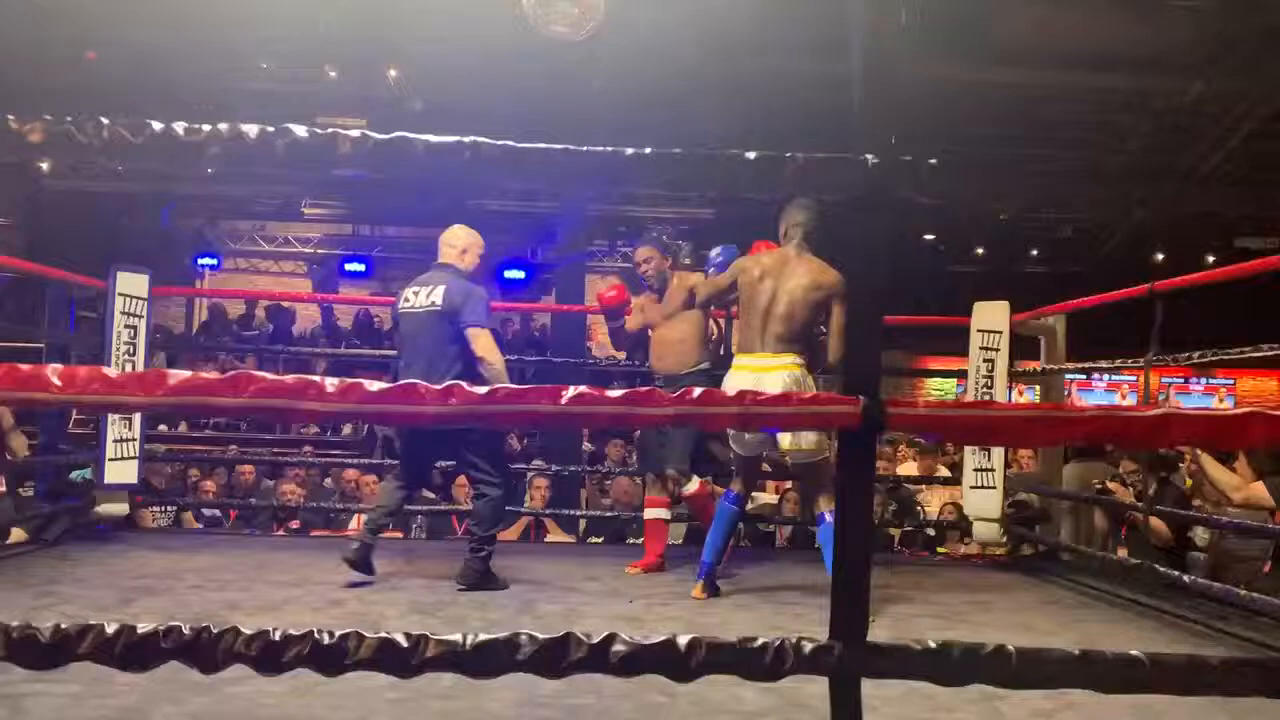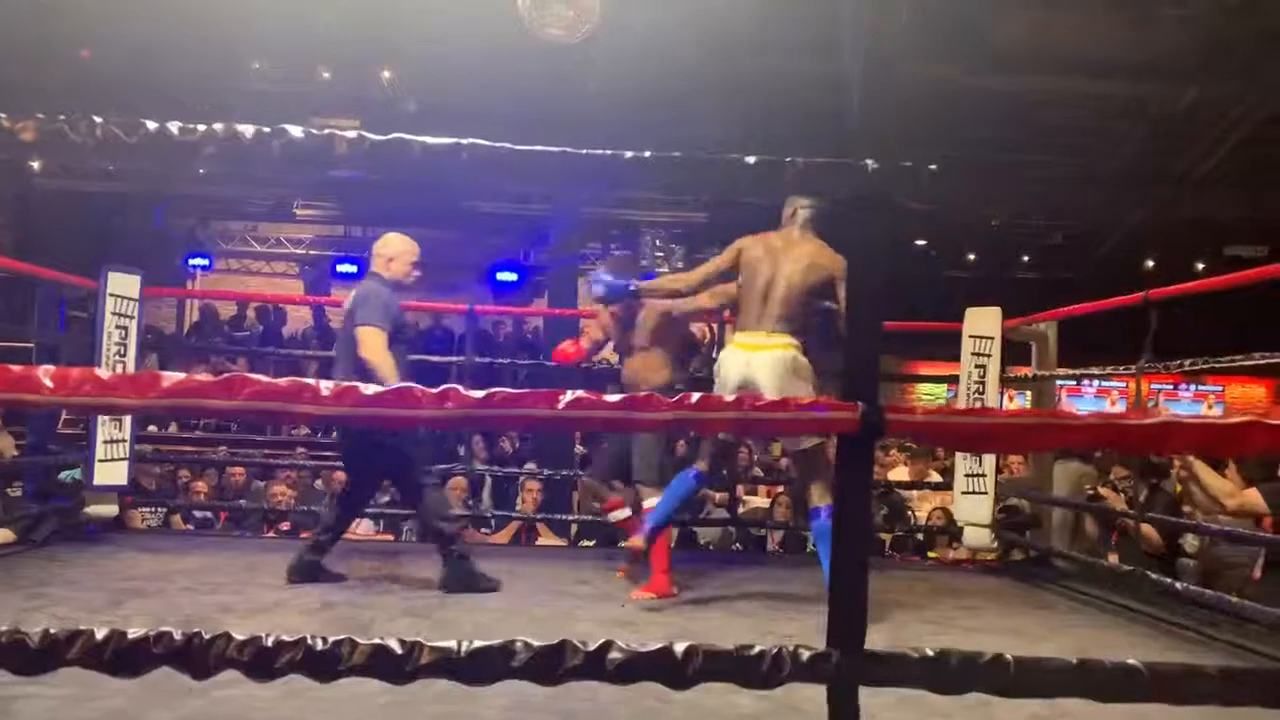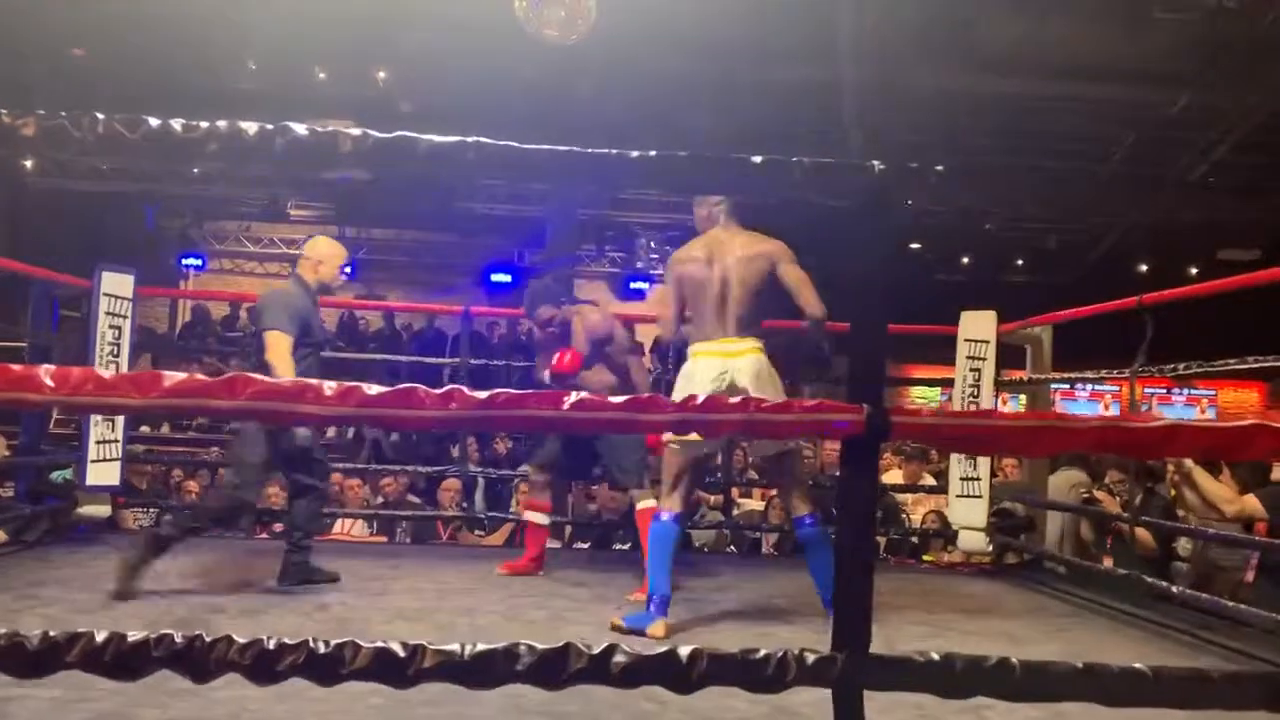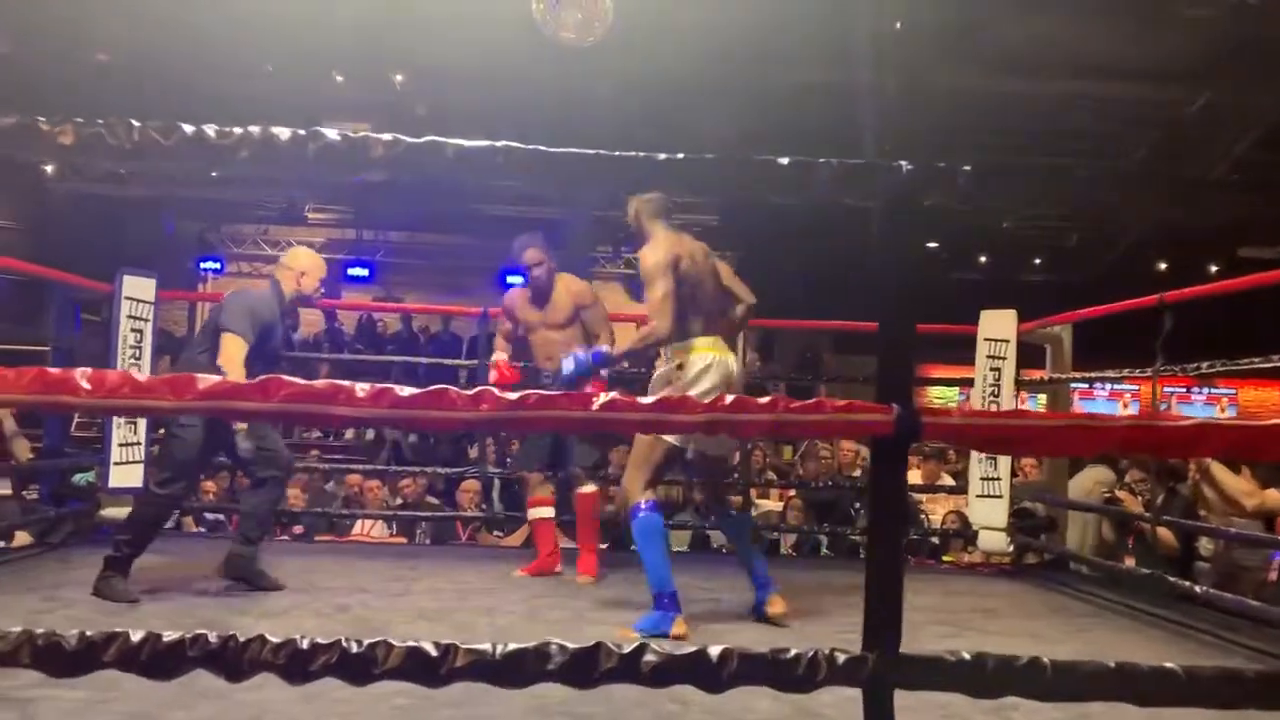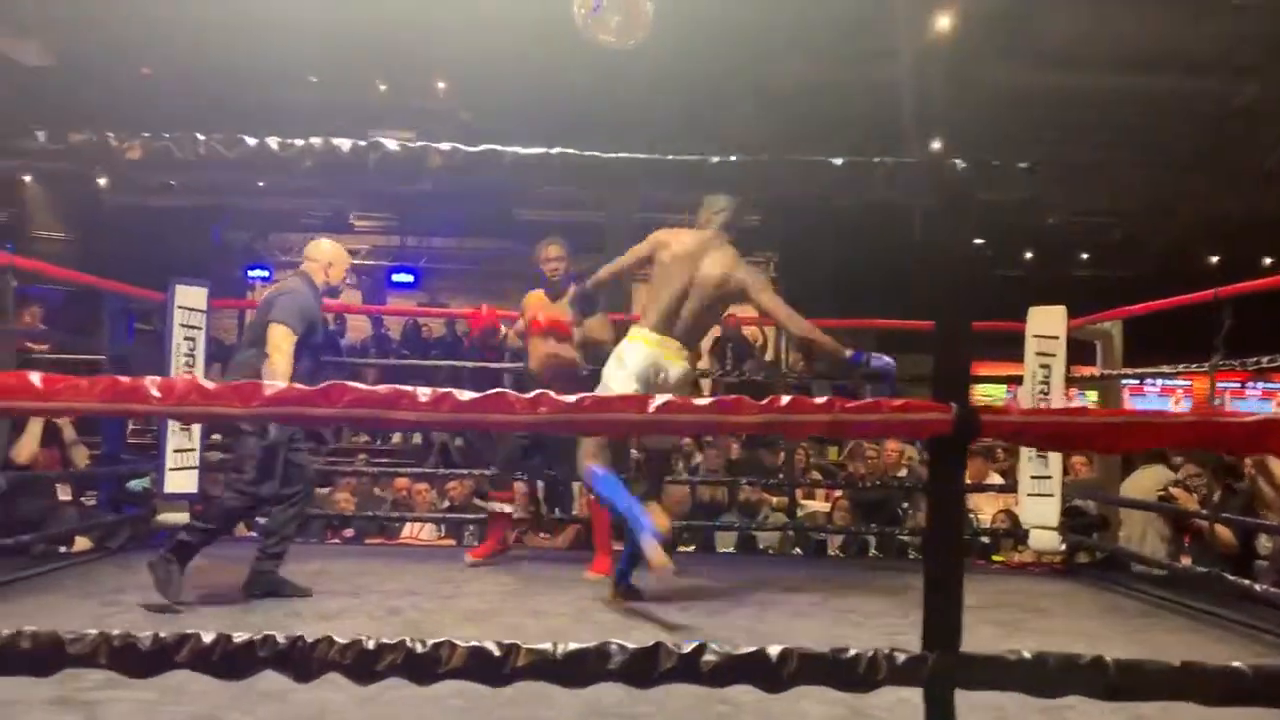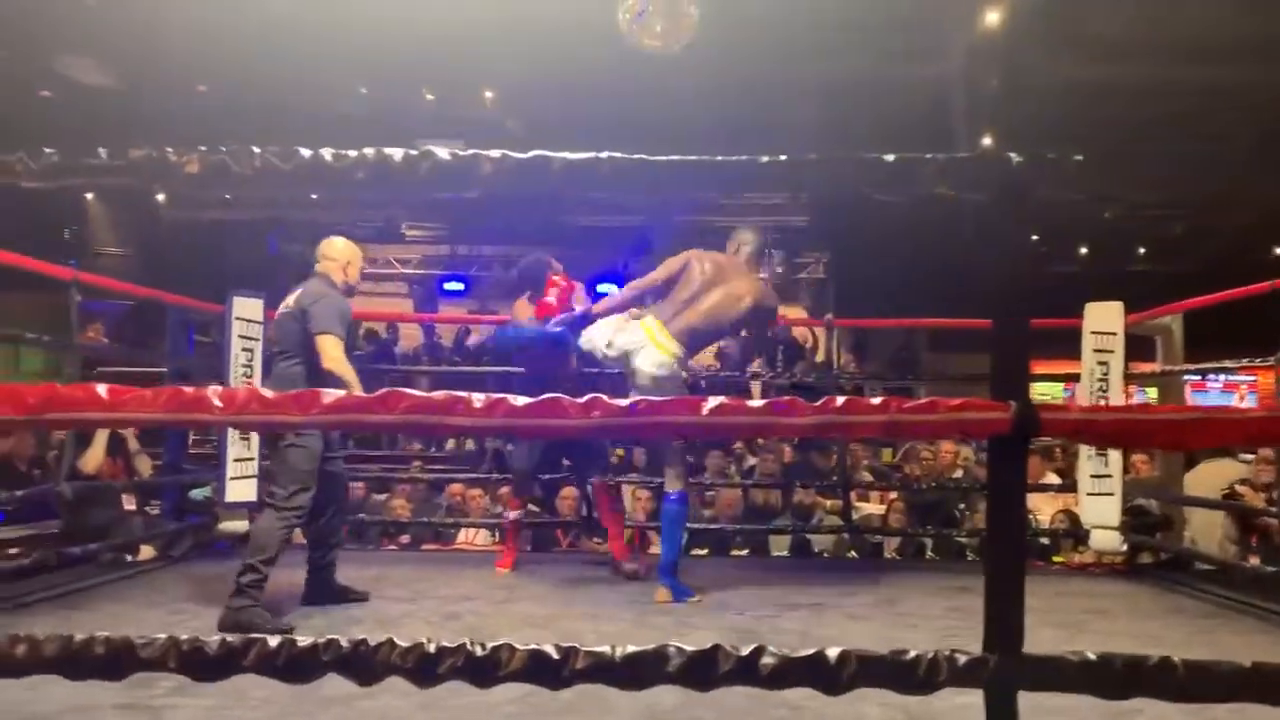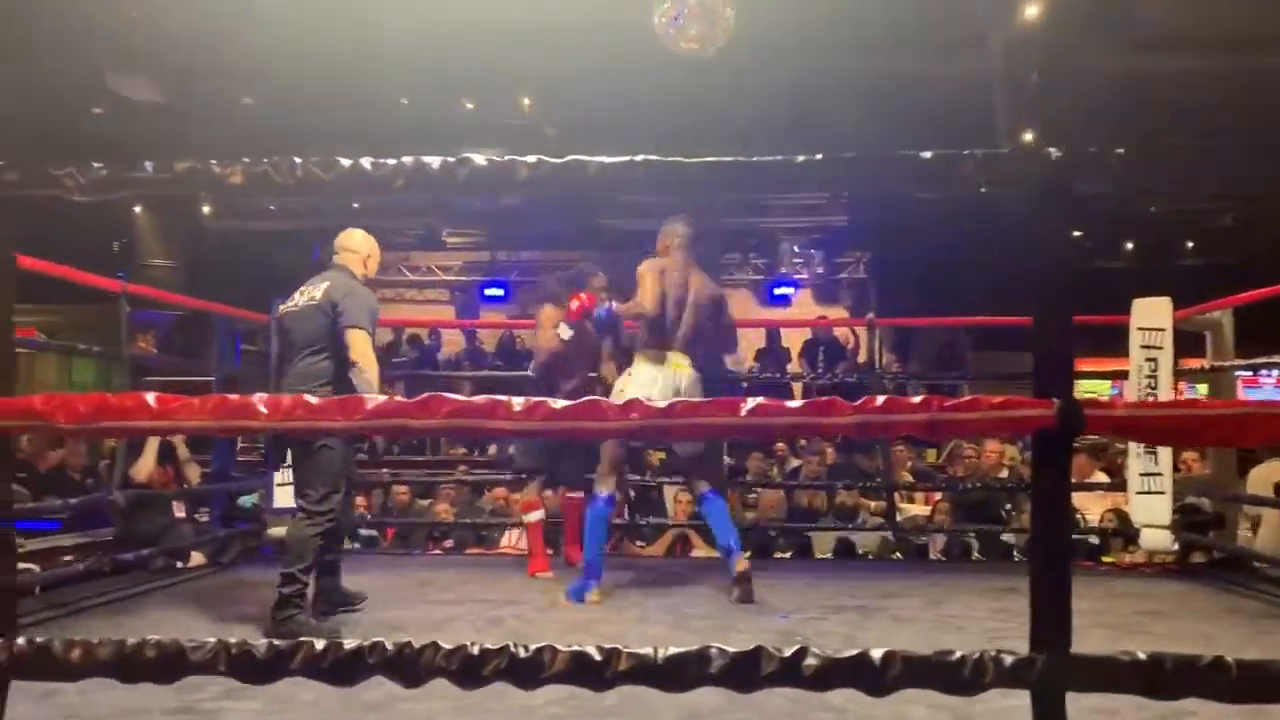
dt=0.3s
person 1, frame 1
left shoulder: (747, 264)
right shoulder: (830, 279)
left elbow: (702, 299)
right elbow: (835, 356)
left wrist: (715, 267)
left hip: (741, 379)
right hip: (787, 379)
left knee: (742, 482)
right knee: (823, 497)
left ankle: (704, 577)
person 1, frame 2
left shoulder: (750, 244)
right shoulder: (834, 262)
left elbow: (689, 284)
left wrist: (626, 288)
left hip: (736, 358)
right hip: (781, 361)
left knee: (707, 462)
right knee: (819, 484)
left ankle: (645, 532)
person 1, frame 3
left shoulder: (682, 256)
right shoulder: (771, 250)
left elbow: (669, 324)
right elbow: (815, 314)
left hip: (703, 367)
right hip: (753, 365)
left knee: (671, 494)
right knee: (795, 496)
left ankle: (655, 611)
right ankle: (835, 605)
person 1, frame 4
left shoulder: (654, 253)
right shoulder: (699, 249)
left elbow: (663, 327)
right elbow: (745, 302)
left wrist: (601, 357)
left hip: (688, 365)
right hip: (722, 364)
left knee: (637, 487)
right knee: (717, 495)
left ankle: (667, 611)
right ankle: (766, 593)
person 1, frame 5
left shoulder: (667, 239)
right shoulder: (741, 271)
left elbow: (603, 279)
right elbow: (796, 326)
left wrist: (582, 293)
right wrist: (853, 356)
left hip: (638, 351)
right hip: (675, 366)
left knee: (593, 461)
left ankle: (650, 530)
right ankle: (623, 576)
person 1, frame 6
left shoulder: (697, 258)
right shoulder: (764, 300)
left elbow: (637, 288)
right elbow: (751, 354)
left wrist: (580, 315)
left hip: (631, 334)
right hip: (663, 364)
left knee: (580, 329)
right knee: (675, 475)
right ankle: (668, 581)
person 1, frame 7
left shoulder: (653, 268)
right shoulder: (712, 288)
left elbow: (647, 308)
right elbow: (728, 348)
left wrist: (611, 311)
left hip: (647, 375)
right hip: (685, 380)
left knee: (606, 478)
right knee: (700, 481)
left ankle: (589, 579)
right ankle: (736, 558)
person 2, frame 1
left shoulder: (411, 291)
right shoulder: (468, 291)
right elbow: (485, 352)
left knee: (408, 478)
right knee: (491, 483)
left ankle: (365, 542)
right ankle: (477, 567)
person 2, frame 2
left shoulder: (366, 296)
right shoulder: (376, 297)
right elbow: (373, 351)
left knee: (360, 488)
right knee: (420, 487)
left ankle: (310, 560)
right ankle: (457, 568)
person 2, frame 3
left shoulder: (304, 301)
right shoulder: (287, 299)
right elbow: (278, 358)
left knee: (313, 478)
right knee: (242, 495)
left ankle: (297, 564)
right ankle: (146, 552)
person 2, frame 4
left shoulder: (276, 307)
right shoulder: (253, 301)
right elbow: (229, 362)
left wrist: (248, 417)
right wrist: (241, 427)
left knee: (274, 465)
right knee: (169, 488)
left ankle: (241, 559)
right ankle: (114, 569)
person 2, frame 5
left shoulder: (299, 296)
right shoulder: (298, 296)
right elbow: (277, 352)
left knee: (297, 485)
right knee: (253, 489)
left ankle: (264, 573)
right ankle: (174, 557)
person 2, frame 6
left shoulder: (305, 295)
right shoulder: (328, 300)
right elbow: (332, 361)
left knee: (332, 493)
right knee: (287, 505)
left ankle: (321, 581)
right ankle: (243, 602)
person 2, frame 7
left shoulder: (304, 292)
right shoulder: (355, 293)
left elbow: (285, 355)
right elbow: (360, 356)
left knee: (325, 502)
right knee: (319, 508)
left ankle: (329, 590)
right ankle: (289, 611)
person 3, frame 1
left shoulder: (691, 284)
right shoulder: (643, 302)
right elbow: (624, 343)
right wrist: (613, 316)
left hip: (691, 384)
right hip: (660, 387)
left knee: (677, 470)
right knee: (653, 473)
right ankle: (653, 555)
person 3, frame 2
left shoulder: (659, 309)
right shoulder: (608, 316)
right elbow: (588, 345)
right wrist: (574, 350)
left knee: (647, 484)
right knee: (595, 479)
left ankle: (662, 578)
person 3, frame 3
left shoulder: (595, 322)
right shoulder: (541, 336)
left elbow: (633, 361)
right elbow: (542, 375)
right wrist: (553, 372)
left knee: (637, 486)
right knee: (537, 475)
right ankle: (532, 558)
person 3, frame 4
left shoulder: (577, 289)
right shoulder: (512, 299)
left elbow: (604, 334)
right elbow: (502, 336)
left wrist: (597, 377)
right wrist: (500, 362)
left hip: (579, 386)
right hip: (543, 387)
left knee: (580, 470)
right knee: (533, 473)
left ankle: (588, 554)
right ankle: (547, 555)
person 3, frame 5
right shoulder: (530, 301)
left elbow: (607, 339)
right elbow: (515, 340)
left wrist: (572, 330)
right wrist: (495, 329)
left hip: (572, 395)
left ankle: (604, 555)
right ankle: (496, 539)
person 3, frame 6
left shoulder: (575, 293)
right shoulder: (522, 310)
right wrist: (552, 305)
left hip: (572, 391)
right hip: (538, 396)
left knee: (598, 469)
right knee: (520, 473)
left ankle: (620, 550)
right ankle: (509, 549)
person 3, frame 7
right shoulder: (550, 312)
left elbow: (604, 364)
right elbow: (543, 357)
right wrist: (570, 324)
left hip: (572, 400)
left knee: (574, 475)
right knee: (537, 476)
left ankle: (571, 545)
right ankle: (537, 555)
